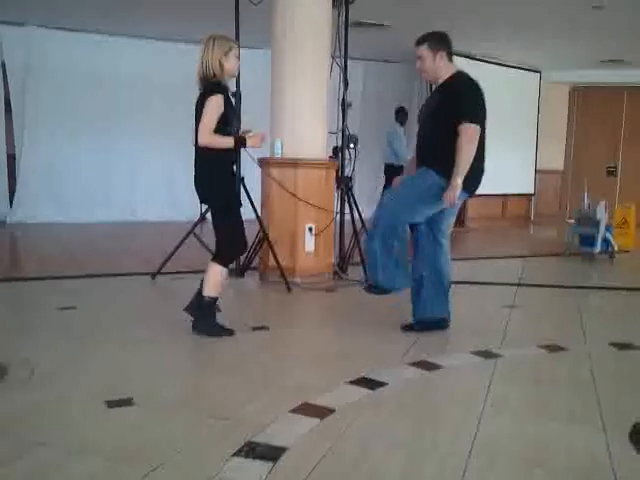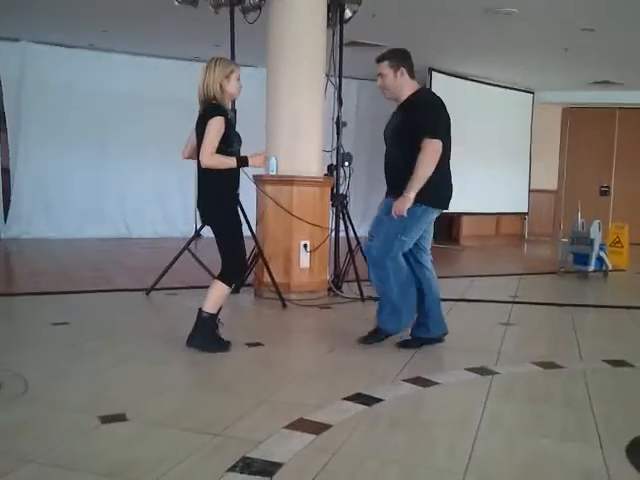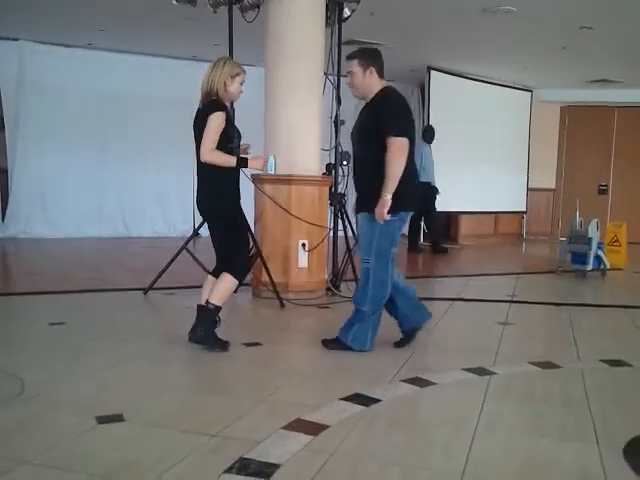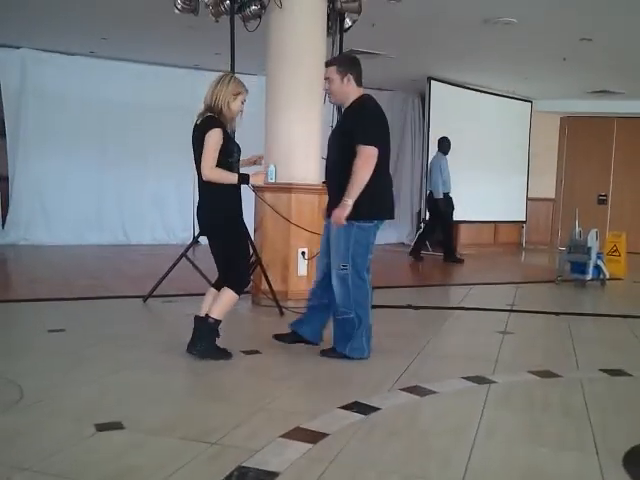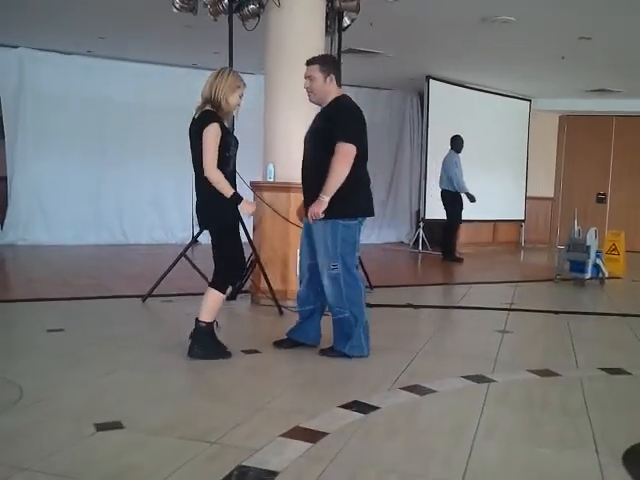
dt=0.3s
person 1, frame 1
left shoulder: (464, 89)
right shoulder: (440, 92)
left elbow: (470, 135)
left wrist: (456, 181)
right wrist: (409, 171)
left hip: (447, 179)
right hip: (434, 174)
left knee: (389, 210)
right knee: (430, 243)
left ankle: (390, 277)
right ankle: (433, 312)
person 1, frame 2
left shoulder: (427, 104)
right shoulder: (404, 108)
left elbow: (432, 151)
left wrist: (407, 194)
right wrist: (398, 195)
left hip: (420, 197)
right hip: (408, 197)
left knee: (379, 250)
right knee: (415, 260)
left ankle: (394, 319)
right ankle: (429, 329)
person 1, frame 3
left shoulder: (390, 103)
right shoulder: (373, 106)
left elbow: (398, 150)
left wrist: (386, 196)
right wrist: (363, 199)
left hip: (387, 202)
right hip: (371, 200)
left knee: (373, 267)
right knee: (378, 265)
left ankle: (356, 336)
right ankle: (412, 316)
person 1, frame 4
left shoulder: (366, 111)
right shoulder: (352, 113)
left elbow: (367, 157)
left wrist: (347, 203)
left hip: (361, 211)
right hip: (344, 209)
left knee: (349, 275)
right knee: (328, 271)
left ankle: (353, 344)
right ankle: (308, 328)
person 1, frame 5
left shoulder: (344, 111)
right shoulder: (326, 114)
left elbow: (345, 156)
left wrist: (324, 198)
right wrist: (309, 202)
left hip: (340, 210)
right hip: (320, 209)
left knee: (339, 275)
right knee: (311, 274)
left ankle: (352, 343)
right ankle: (305, 332)
person 2, frame 1
left shoulder: (211, 91)
right shoulder: (217, 92)
left elbow: (209, 134)
right elbow: (204, 138)
left wrist: (237, 136)
right wrist: (243, 142)
left hip: (216, 179)
right hip: (216, 180)
left knee: (233, 243)
right knee: (229, 246)
left ankle: (201, 303)
right ankle: (205, 316)
person 2, frame 2
left shoulder: (210, 113)
right shoulder: (218, 114)
left elbow: (189, 153)
right elbow: (207, 158)
right wrist: (246, 160)
left hip: (217, 199)
right hip: (219, 201)
left knee: (233, 265)
right knee: (234, 268)
left ankle: (206, 328)
right ankle: (201, 332)
person 2, frame 3
left shoulder: (205, 110)
right shoulder: (218, 109)
right elbow: (206, 154)
left wrist: (235, 151)
right wrist: (245, 162)
left hip: (214, 197)
right hip: (220, 199)
left knee: (225, 262)
right knee: (240, 261)
left ankle: (203, 324)
right ankle: (204, 325)
person 2, frame 4
left shoulder: (207, 124)
right shoulder: (213, 126)
right elbow: (208, 172)
left wrist: (243, 162)
right wrist: (247, 179)
left hip: (217, 212)
right hip: (221, 213)
left knee: (227, 275)
right knee: (239, 276)
left ankle: (201, 336)
right ankle: (204, 339)
person 2, frame 5
left shoulder: (202, 119)
right shoulder: (212, 120)
right elbow: (211, 170)
right wrist: (238, 200)
left hip: (213, 205)
right hip: (218, 207)
left knee: (232, 267)
right knee: (227, 270)
left ankle: (204, 331)
right ankle: (202, 339)
